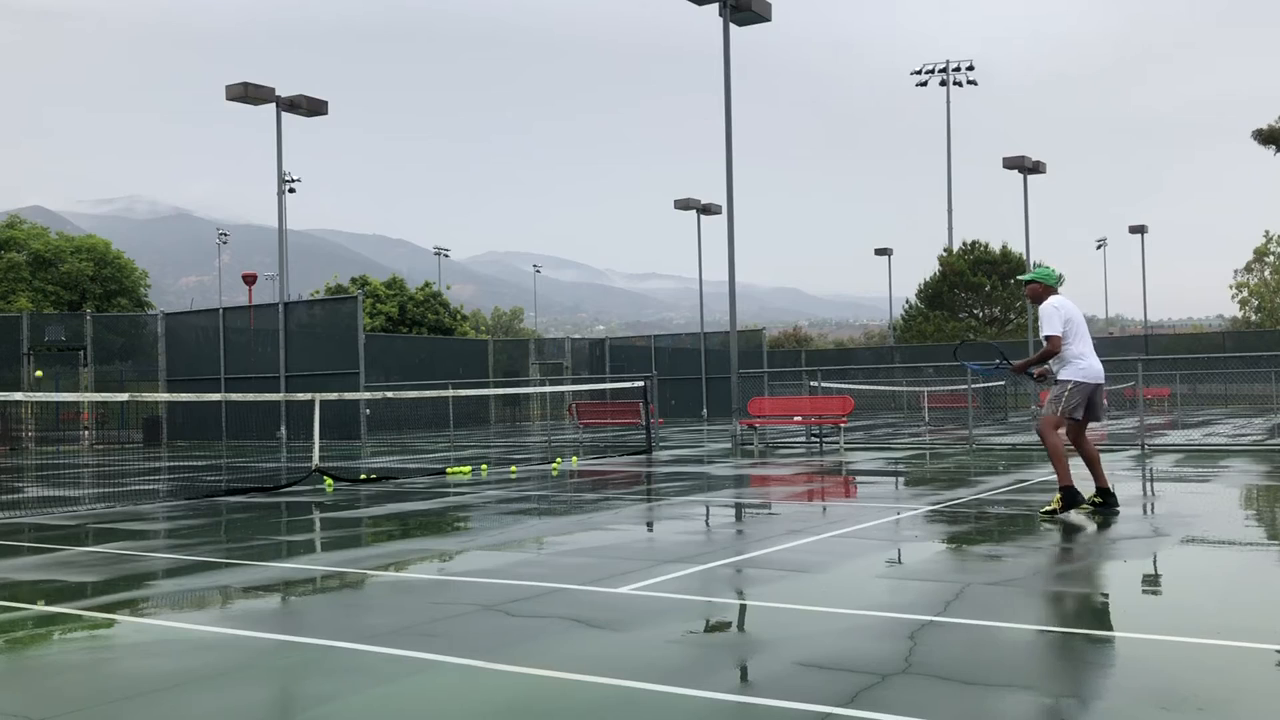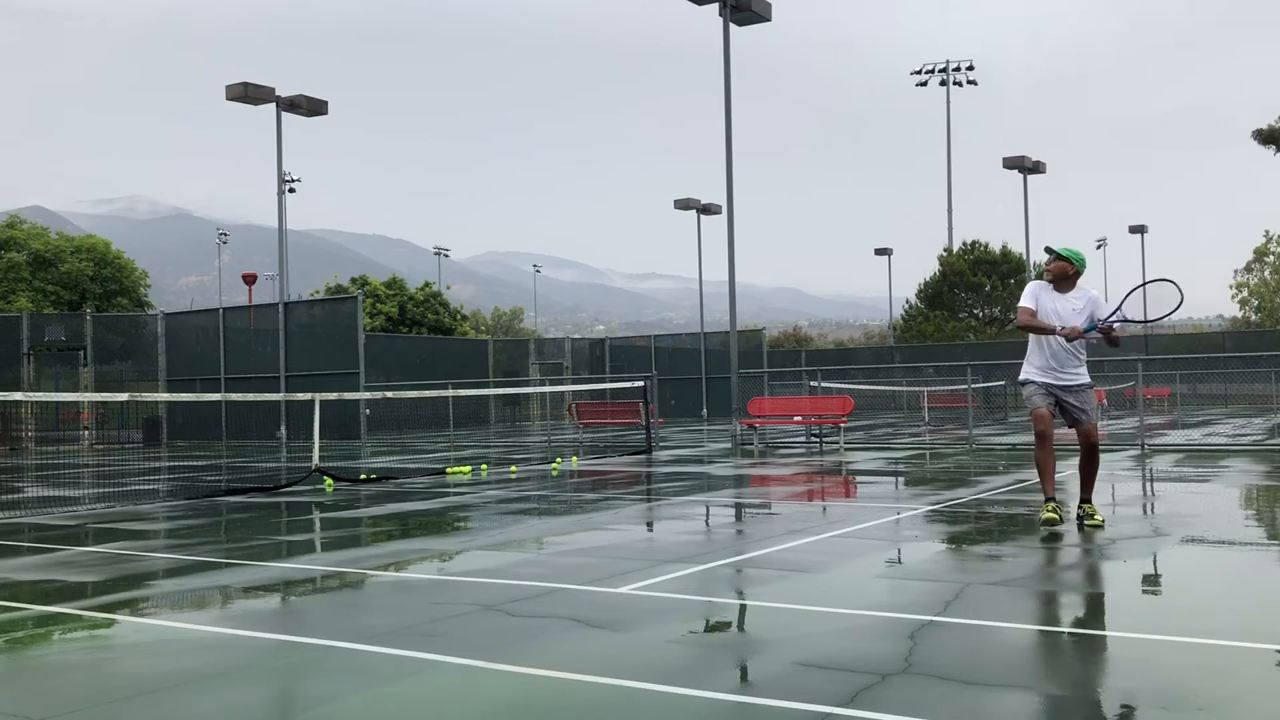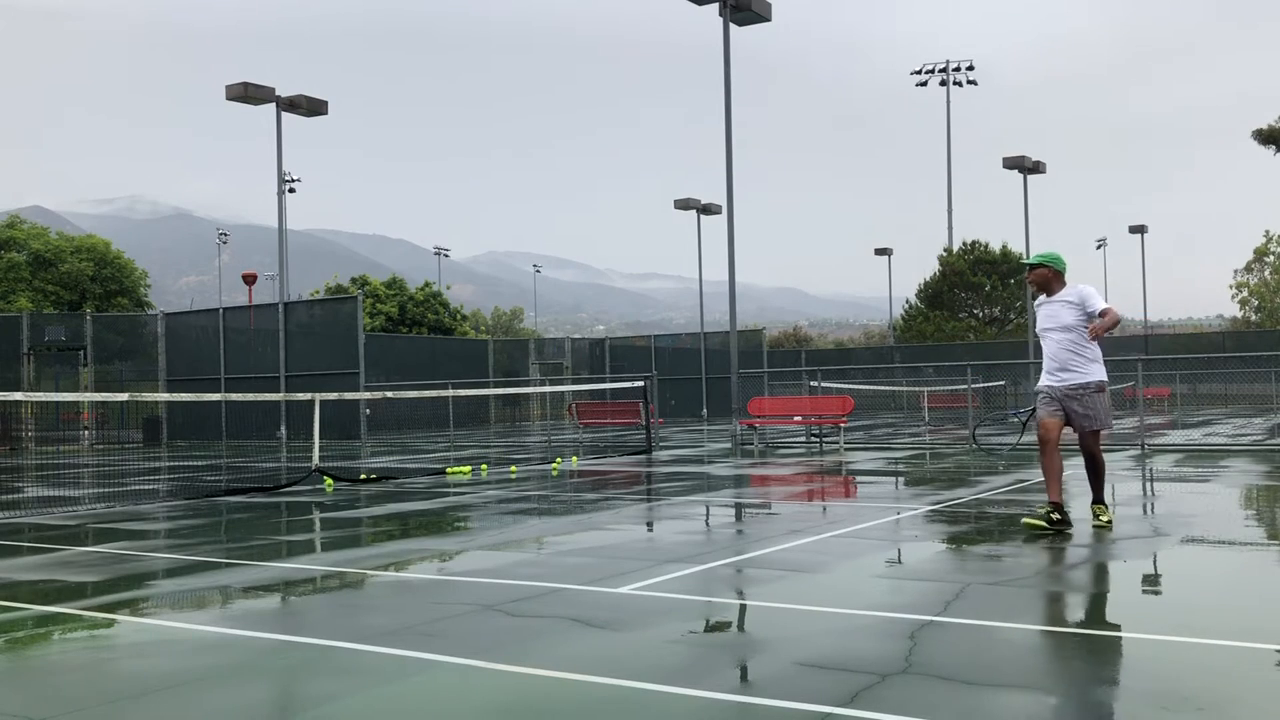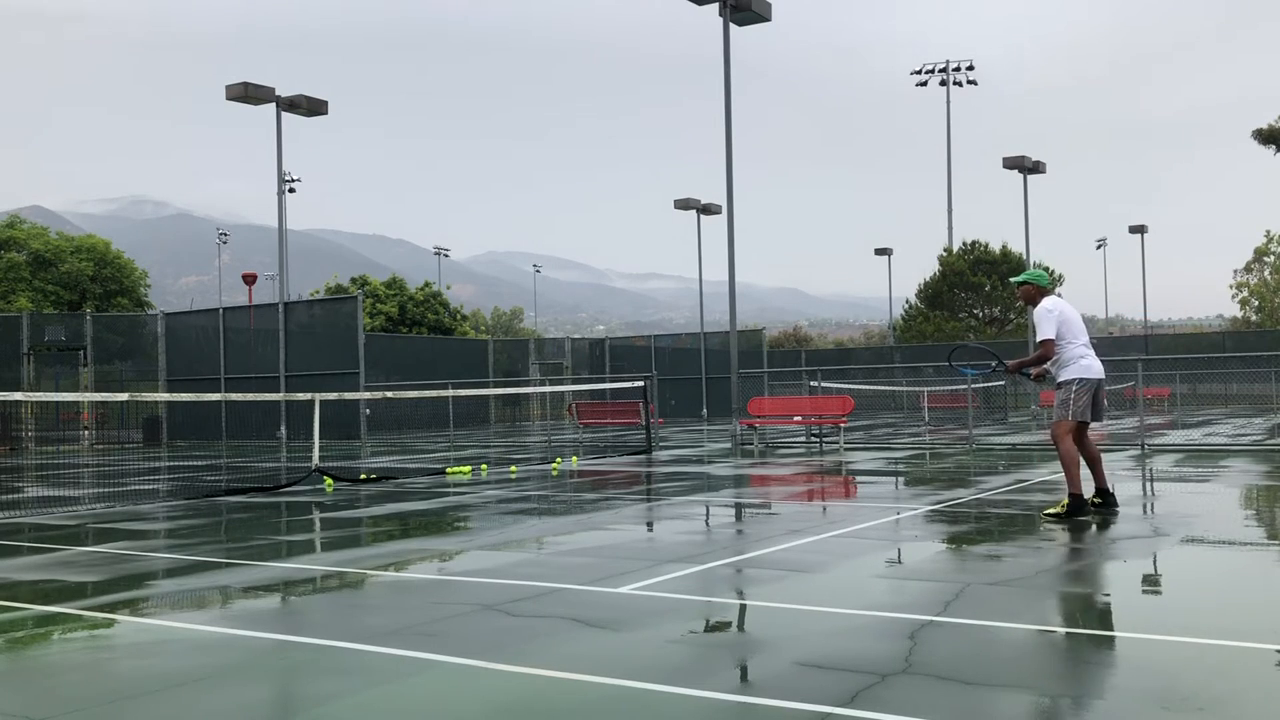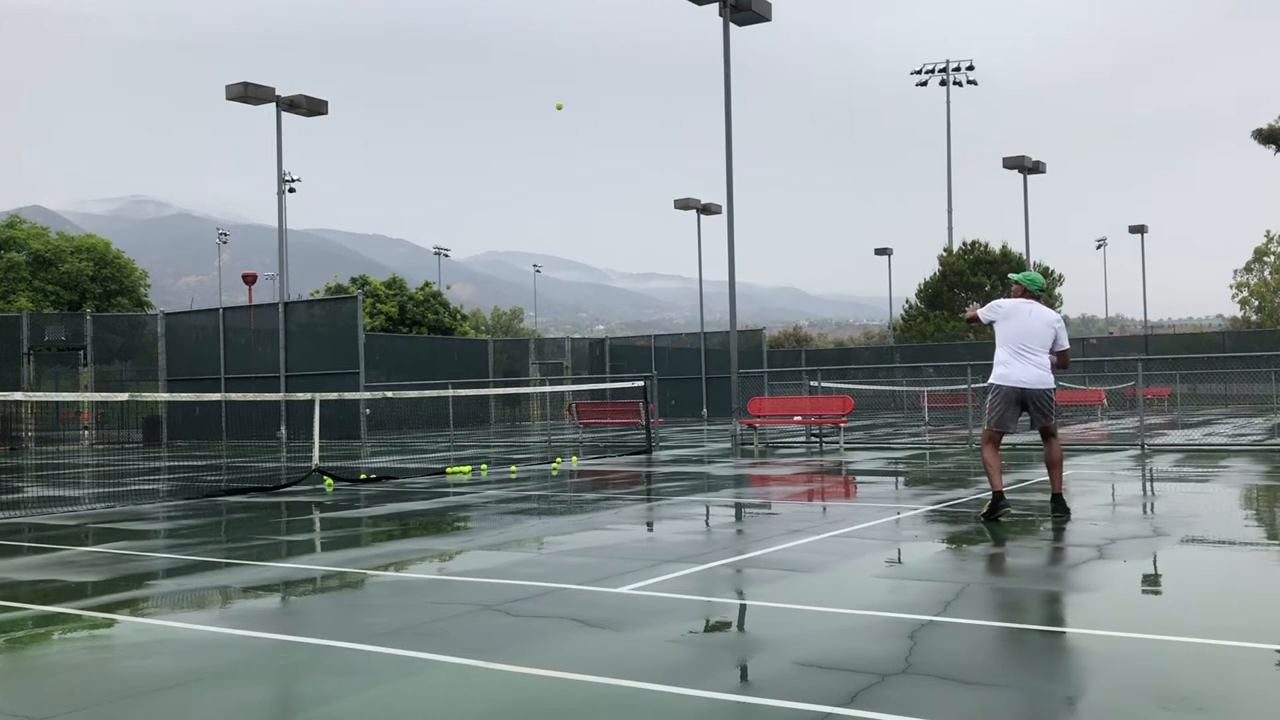
dt=1s
person 1, frame 1
left shoulder: (1049, 306)
right shoulder: (1063, 304)
left elbow: (1054, 347)
left wrist: (1026, 364)
right wrist: (1050, 369)
left hip: (1076, 376)
right hip: (1092, 374)
left knee: (1046, 427)
right knee: (1076, 434)
left ankle: (1068, 493)
right ankle: (1104, 495)
person 1, frame 2
left shoulder: (1091, 299)
right shoulder: (1035, 289)
left elbow: (1113, 341)
right elbow: (1022, 320)
left wrist: (1108, 333)
right wrist: (1060, 330)
left hip: (1076, 381)
right hip: (1037, 379)
left knee: (1090, 440)
right knee: (1043, 429)
left ankle: (1085, 505)
right ankle: (1050, 503)
person 1, frame 3
left shoulder: (1082, 293)
right shoulder: (1041, 304)
left elbow: (1112, 315)
left wrist: (1104, 324)
left hip: (1088, 382)
right hip: (1051, 385)
left knee: (1089, 446)
right knee: (1047, 438)
left ankle: (1099, 504)
right ankle: (1055, 511)
person 1, frame 4
left shoulder: (1043, 309)
right shoulder: (1059, 304)
left elbow: (1047, 352)
left wrist: (1019, 364)
right wrist: (1047, 369)
left hip: (1077, 376)
right hip: (1092, 372)
left knee: (1061, 434)
right knee: (1078, 435)
left ankle: (1076, 501)
right ankle: (1104, 495)
person 1, frame 5
left shoulder: (1001, 306)
right shoulder: (1054, 317)
left elbow: (969, 317)
right elbow: (1063, 362)
left wrist: (973, 308)
left hip: (1004, 383)
right hip: (1041, 385)
left knee: (989, 444)
right knee: (1050, 438)
left ankle: (998, 497)
right ankle: (1057, 499)
